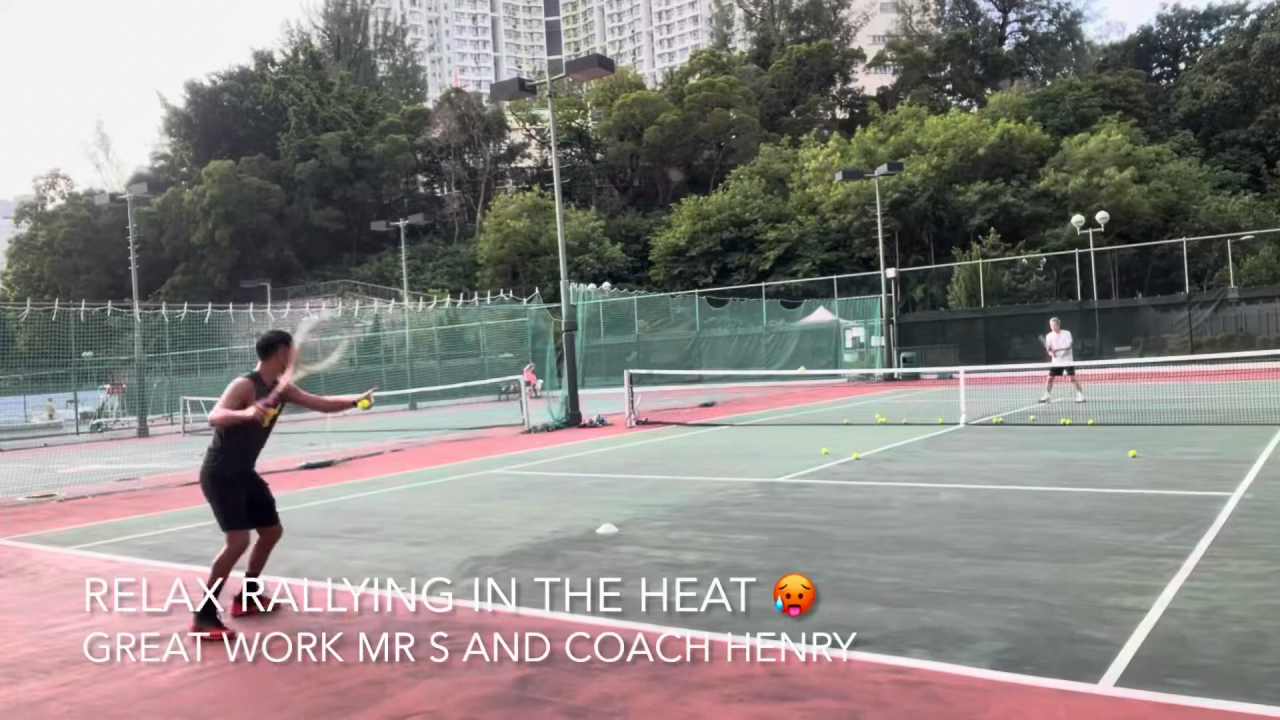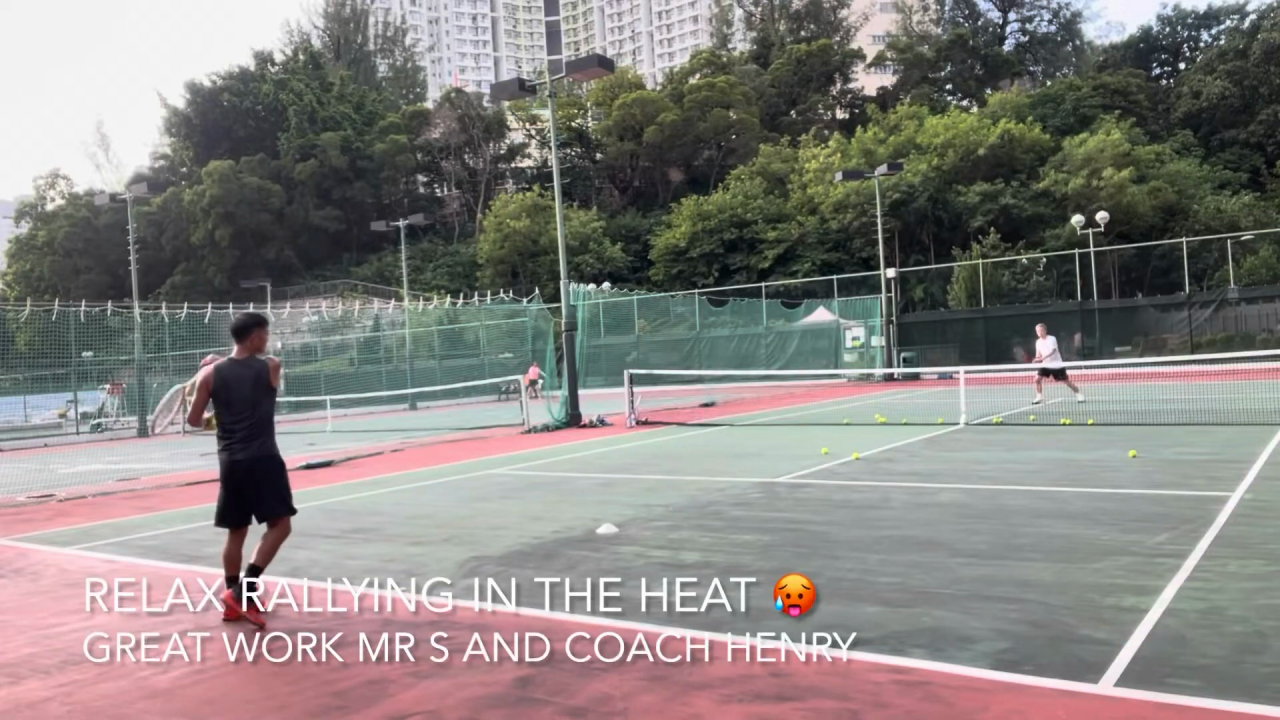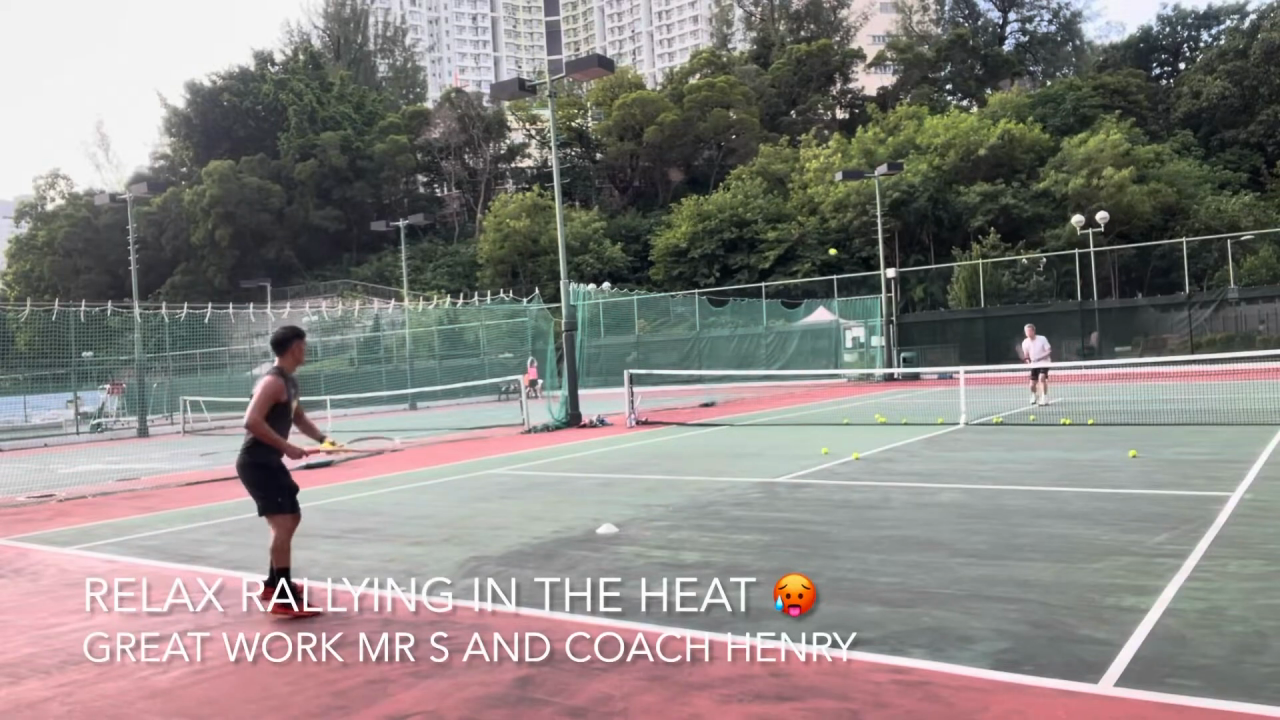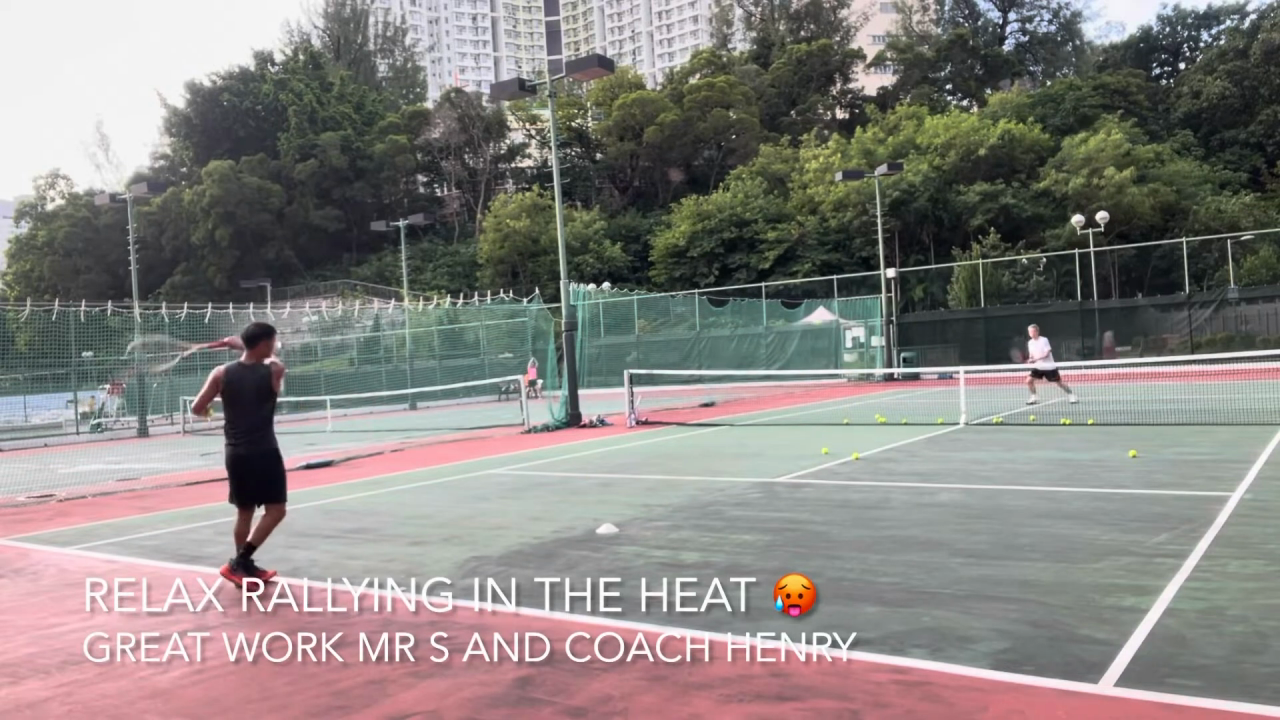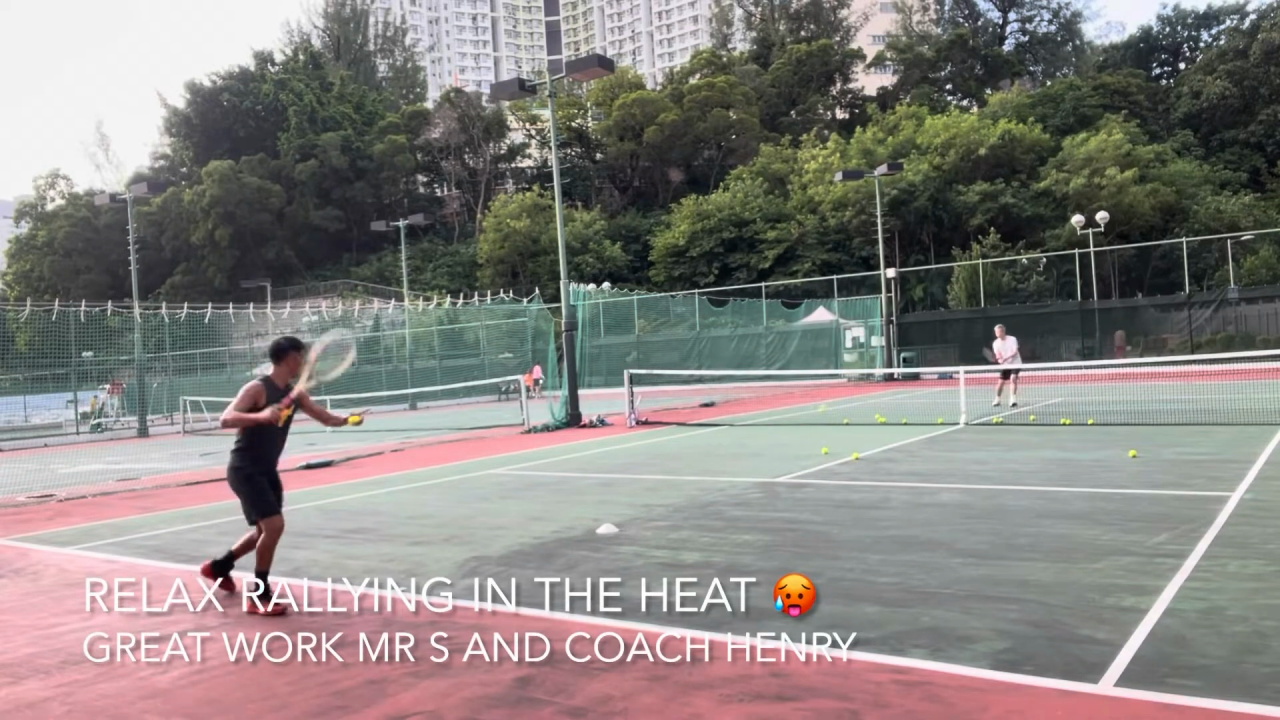
dt=1s
person 1, frame 1
left shoulder: (281, 389)
right shoulder: (244, 386)
left elbow: (321, 403)
right elbow: (215, 418)
left wrist: (354, 400)
right wrist: (247, 414)
left hip: (244, 473)
right hip: (220, 473)
left knee: (271, 532)
right knee: (237, 541)
left ankle: (246, 598)
right ankle: (204, 615)
person 1, frame 2
left shoulder: (210, 374)
right shoulder: (271, 367)
left elbow: (193, 419)
left hip: (230, 463)
right hip: (263, 460)
left knee: (236, 532)
right knee: (280, 526)
left ankle: (235, 600)
right ankle: (243, 588)
person 1, frame 3
left shoulder: (289, 382)
right shoulder: (273, 382)
left elbow: (300, 418)
right elbow: (252, 421)
left wrist: (323, 439)
right wrist: (286, 447)
left hip: (270, 462)
right hip: (256, 463)
left knee: (292, 517)
right knee: (284, 523)
left ankle: (277, 583)
right ankle: (285, 598)
person 1, frame 4
left shoulder: (221, 373)
right shoulder: (275, 371)
left elbow: (198, 407)
right elbow: (271, 359)
right wrist: (237, 343)
left hip: (235, 453)
right hip: (264, 453)
left knee: (244, 511)
right knee: (275, 510)
left ankle: (243, 568)
right ankle: (238, 562)
person 1, frame 5
left shoulder: (293, 393)
right shoulder: (256, 389)
left elbow: (324, 416)
right elbow: (226, 420)
left wrist: (346, 419)
right wrist: (261, 416)
left hip: (267, 470)
right hip: (245, 470)
left knee: (264, 532)
right knee: (272, 527)
left ankle: (217, 568)
right ankle: (260, 595)
